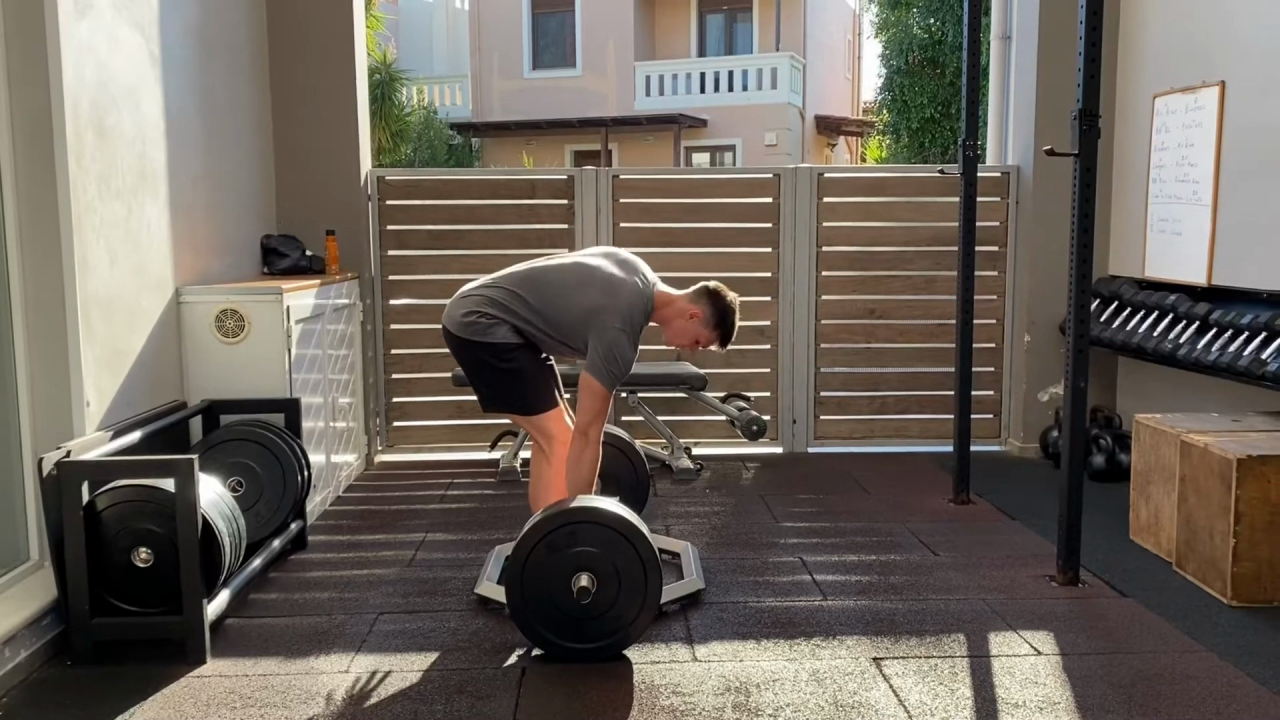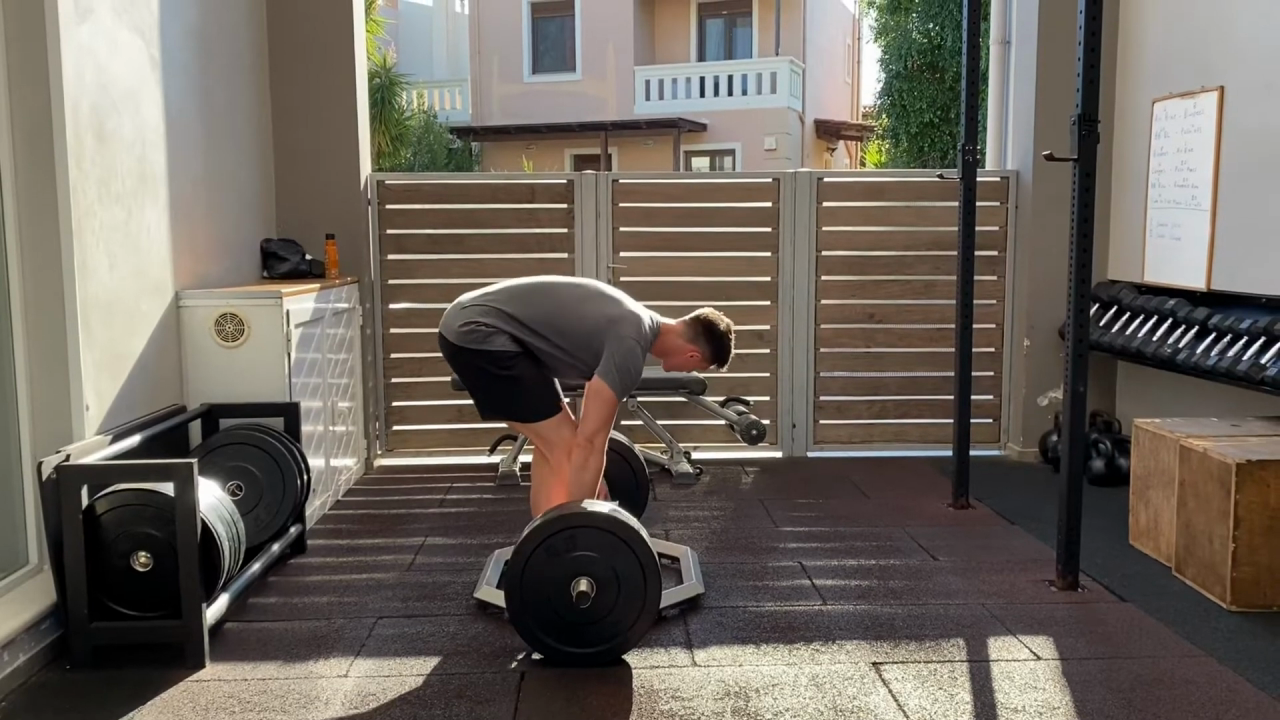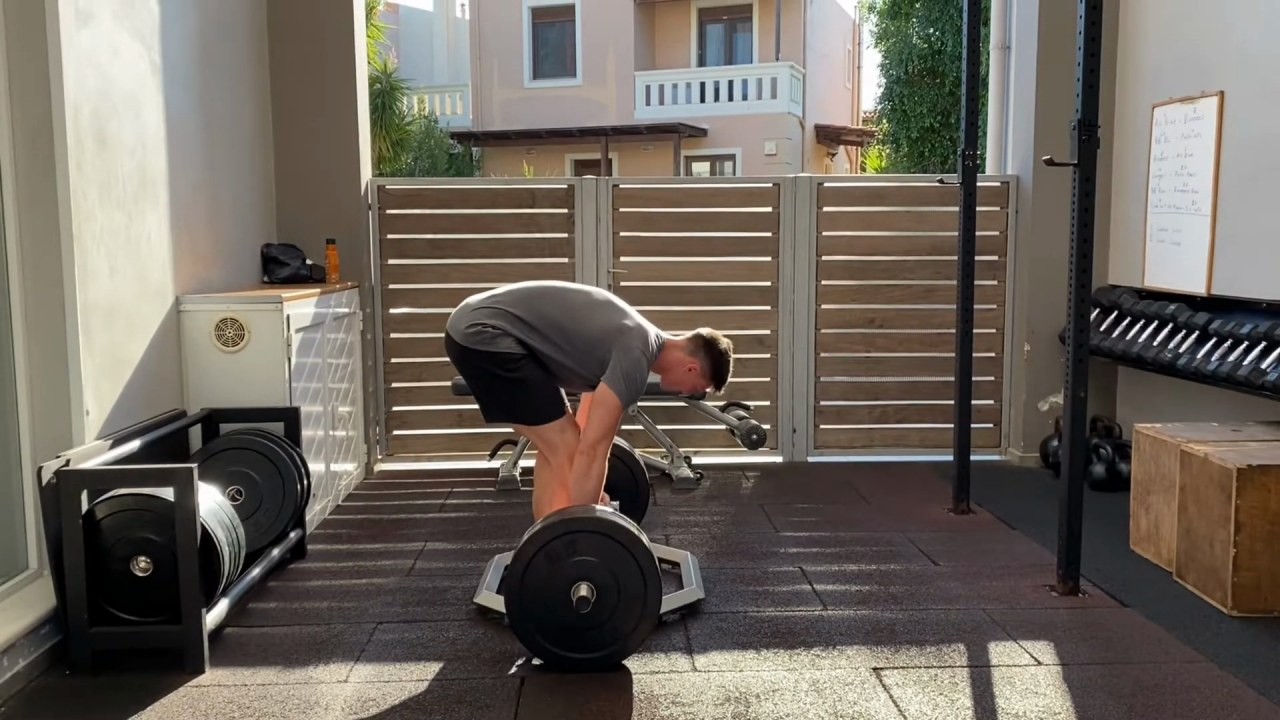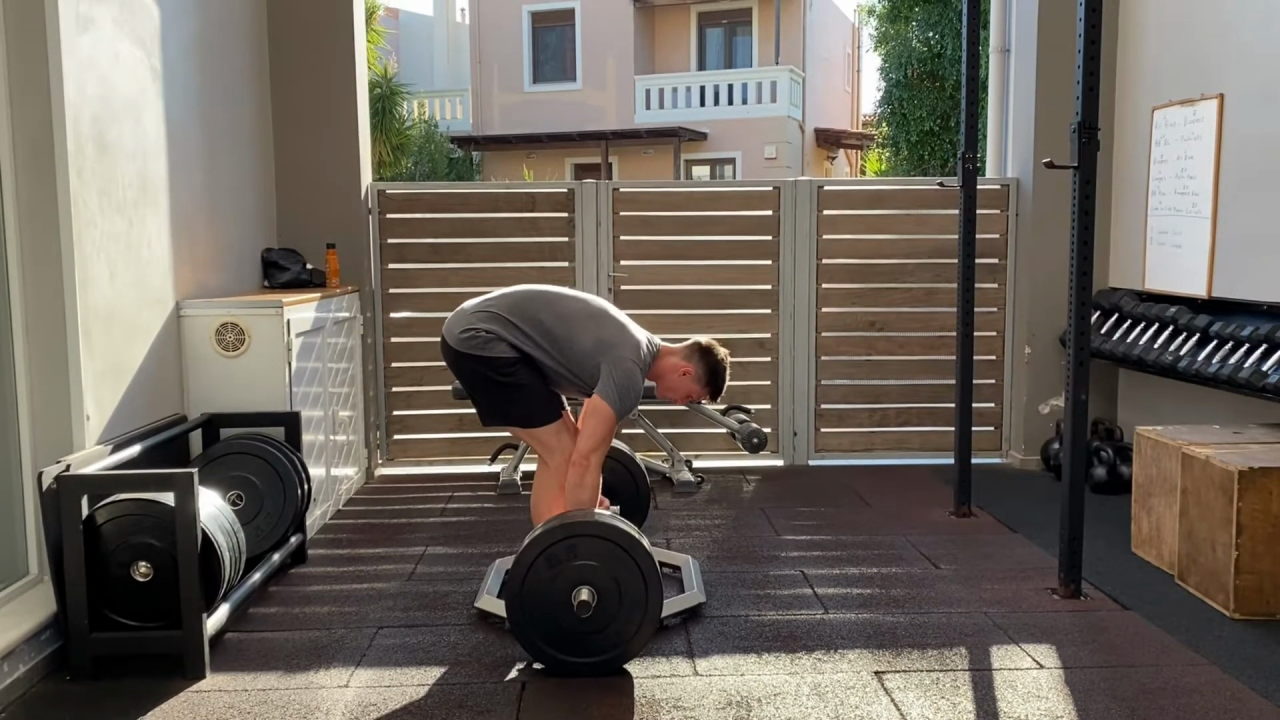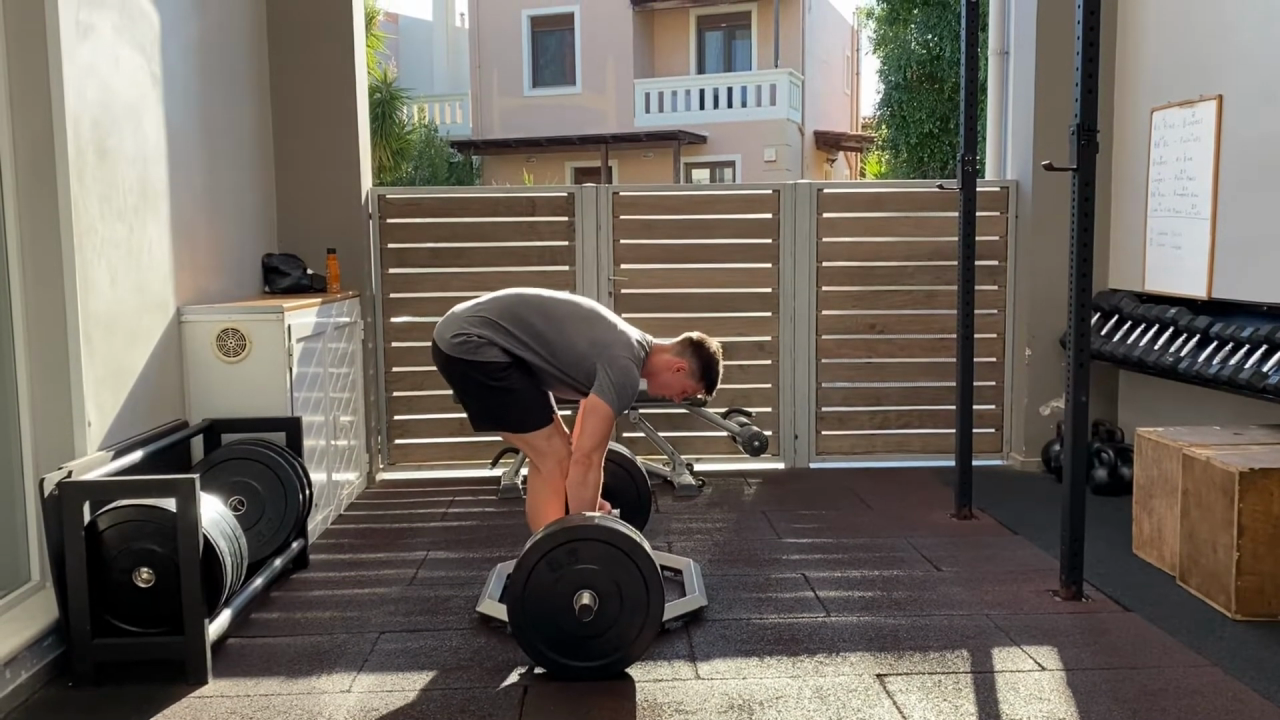
dt=0.7s
person 1, frame 1
left shoulder: (638, 273)
right shoulder: (618, 331)
right elbow: (587, 434)
left hip: (481, 314)
right hip: (480, 323)
left knee: (553, 436)
right knee: (559, 440)
person 1, frame 2
left shoulder: (634, 321)
right shoulder: (631, 345)
right elbow: (591, 442)
left wrist: (593, 482)
left hip: (473, 325)
right hip: (477, 332)
left knee: (556, 441)
right knee: (561, 446)
person 1, frame 3
left shoulder: (634, 339)
right shoulder: (636, 357)
left elbow: (587, 432)
right elbow: (592, 449)
left wrist: (588, 493)
left hip: (478, 328)
right hip: (482, 334)
left knee: (558, 445)
right knee: (564, 449)
person 1, frame 4
left shoulder: (635, 348)
right shoulder: (629, 369)
right elbow: (584, 460)
left wrist: (588, 496)
left hip: (478, 332)
right hip: (479, 337)
left knee: (560, 448)
right knee: (562, 453)
person 1, frame 5
left shoulder: (626, 348)
right shoulder: (624, 369)
left elbow: (584, 444)
right elbow: (586, 459)
left wrist: (589, 502)
left hip: (472, 338)
right hip: (468, 343)
left knee: (552, 451)
right knee: (553, 457)
